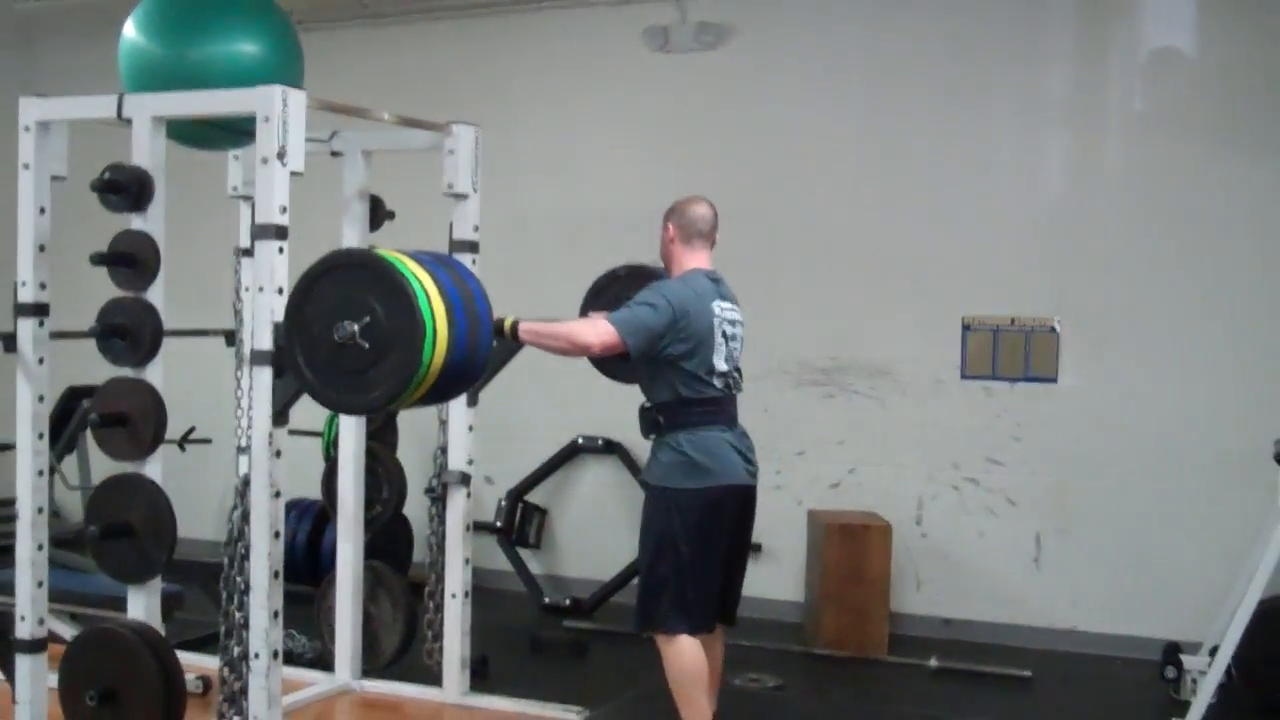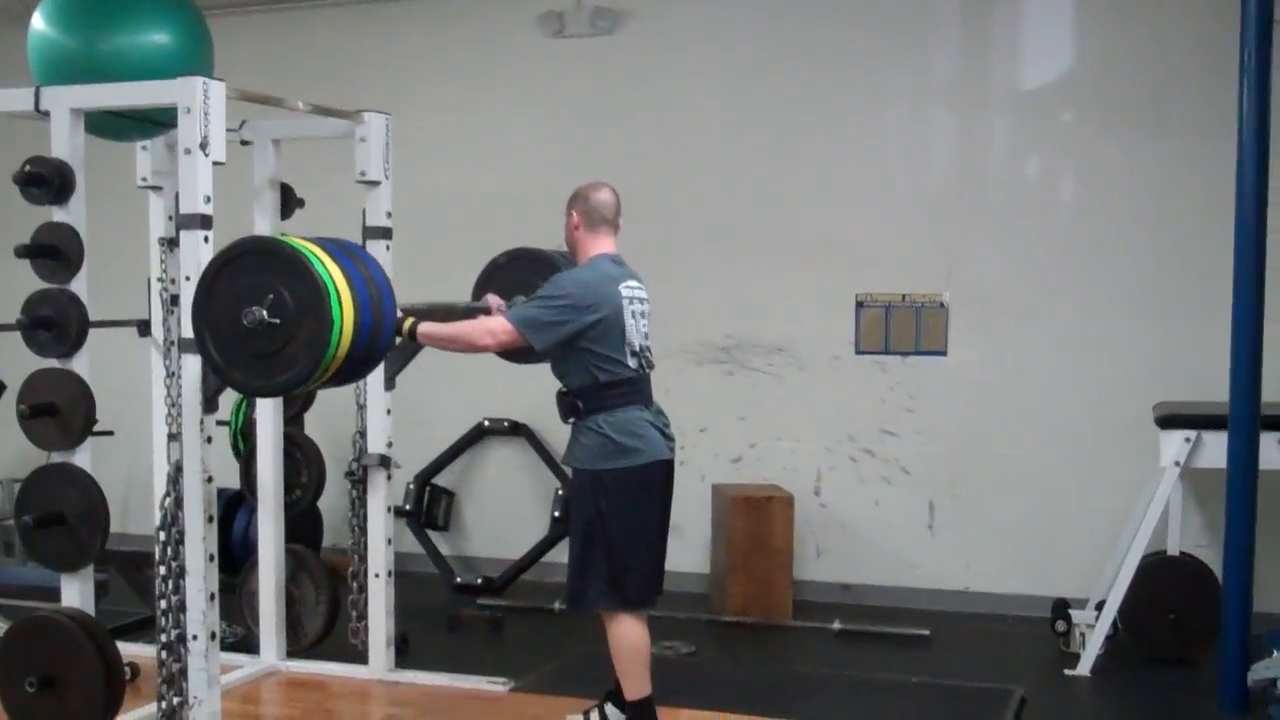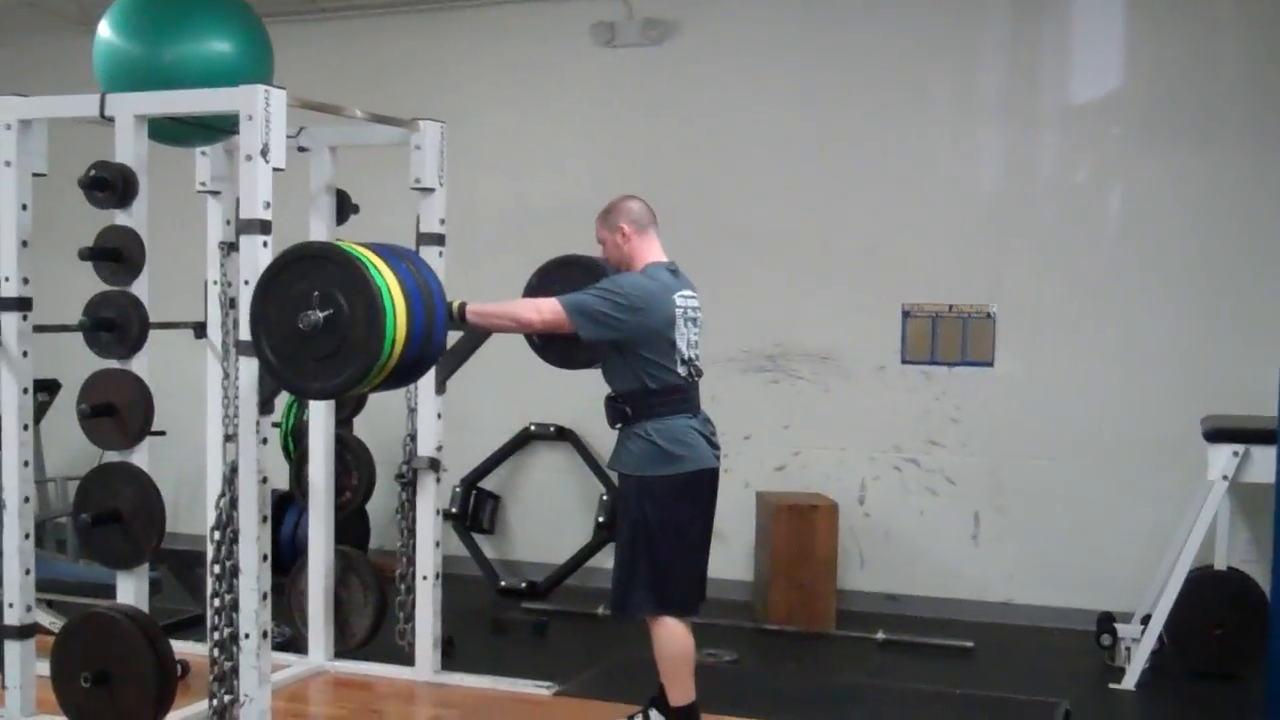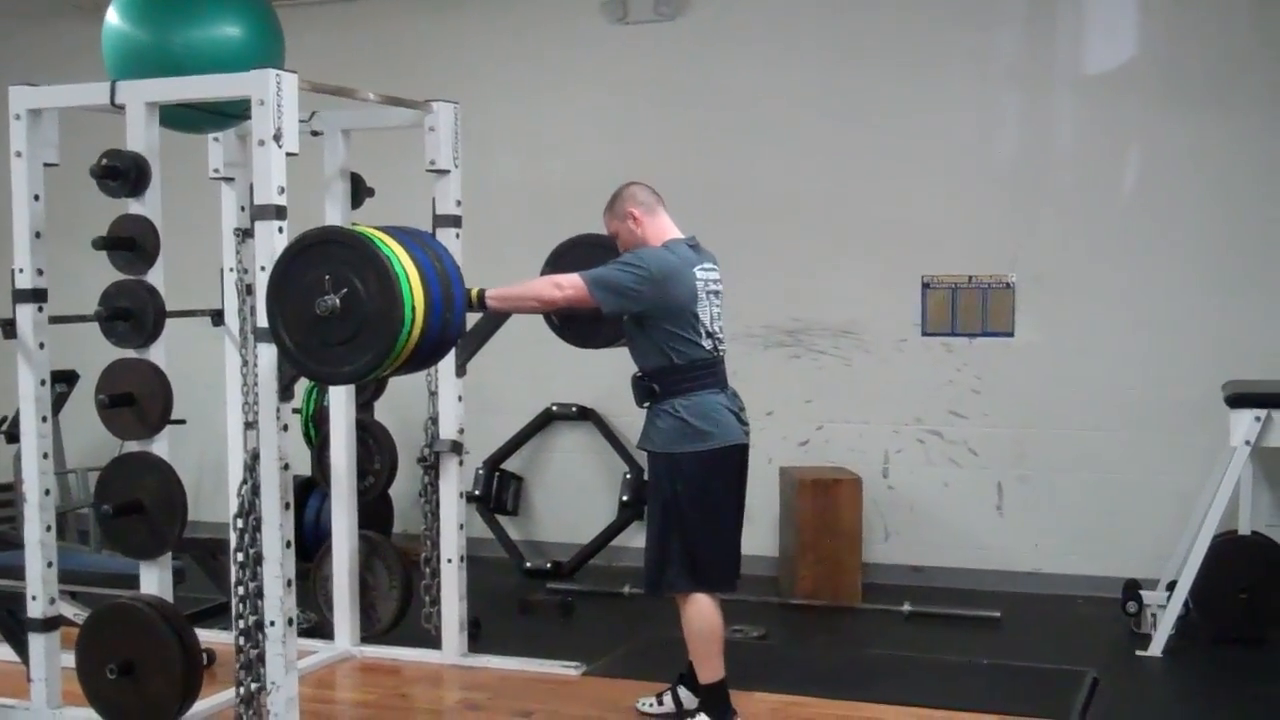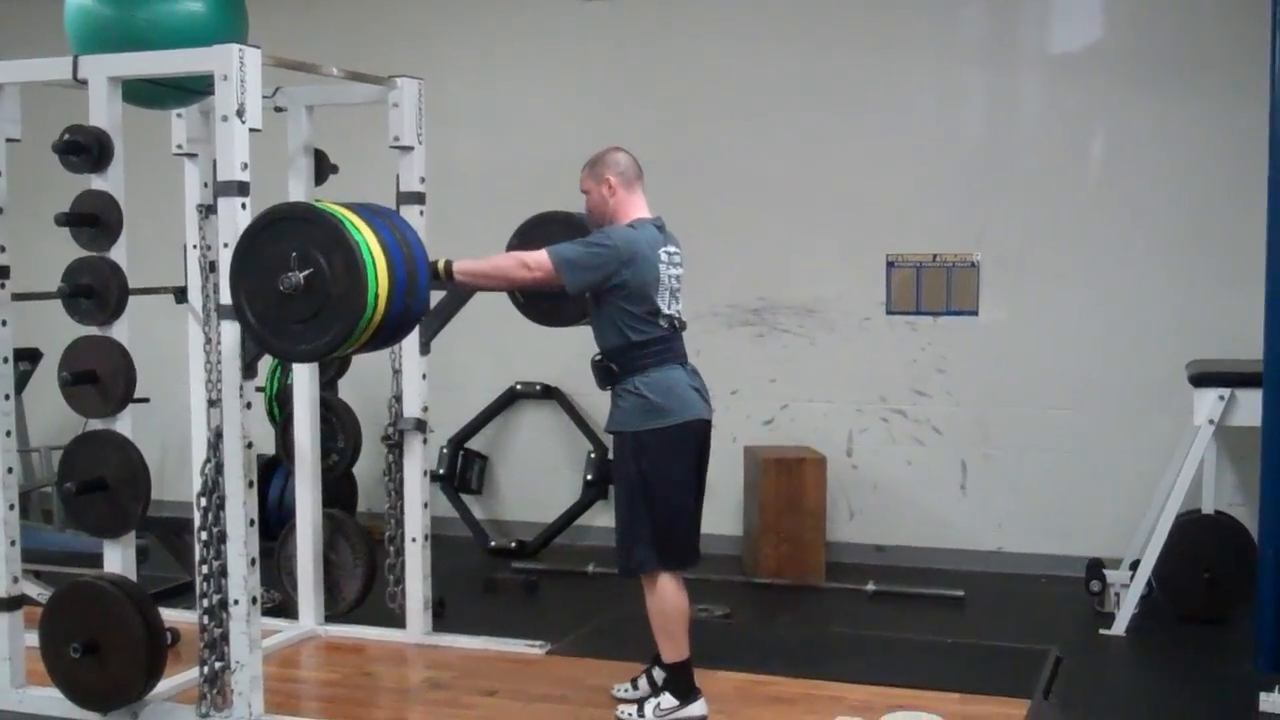
dt=1s
person 1, frame 1
left shoulder: (670, 297)
right shoulder: (721, 297)
left elbow: (592, 339)
left wrist: (510, 327)
right wrist: (621, 322)
left hip: (690, 471)
right hip: (730, 467)
left knee: (676, 621)
right knee: (704, 616)
person 1, frame 2
left shoulder: (580, 285)
right shoulder: (624, 280)
left elbow: (491, 337)
left wrist: (410, 328)
right wrist: (511, 311)
left hip: (614, 451)
right hip: (641, 444)
left knee: (618, 596)
right knee: (626, 589)
person 1, frame 3
left shoulder: (635, 291)
right shoulder: (676, 286)
left elbow: (538, 315)
left wrist: (460, 311)
left hip: (660, 457)
right hip: (685, 451)
left knee: (662, 601)
right knee: (667, 595)
person 1, frame 4
left shoulder: (655, 266)
right shoulder: (696, 259)
left elbow: (560, 291)
left wrist: (477, 297)
left hip: (689, 432)
right hip: (713, 426)
left knee: (692, 578)
right knee: (695, 572)
person 1, frame 5
left shoulder: (619, 245)
right shoulder: (658, 240)
left elbow: (528, 267)
left wrist: (446, 270)
left hip: (653, 411)
right hip: (677, 404)
left knee: (658, 556)
right knee: (662, 552)
right ankle: (668, 668)
